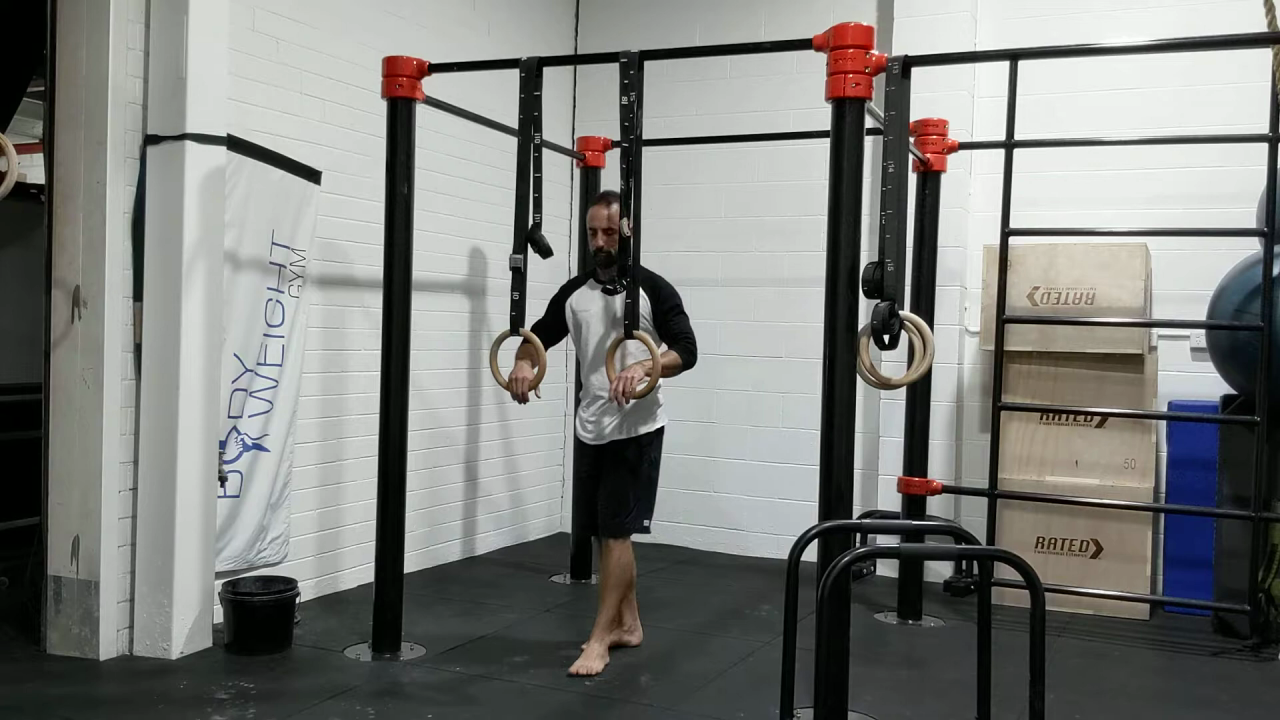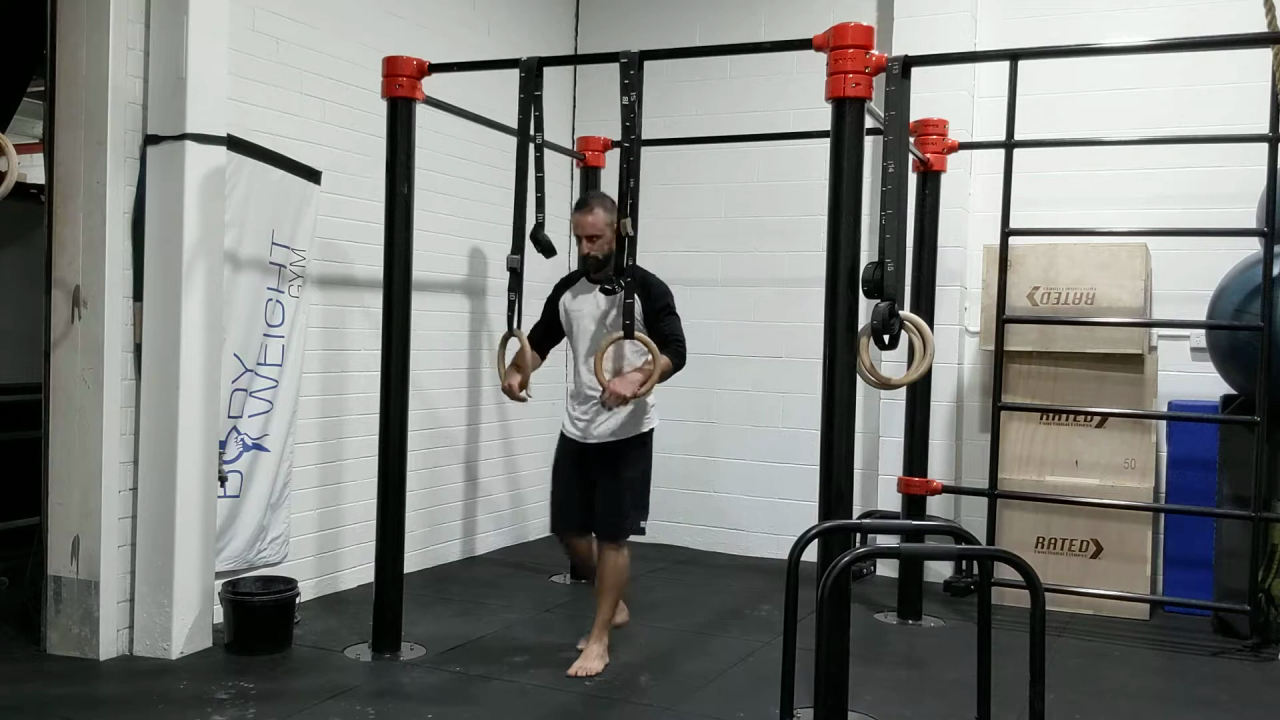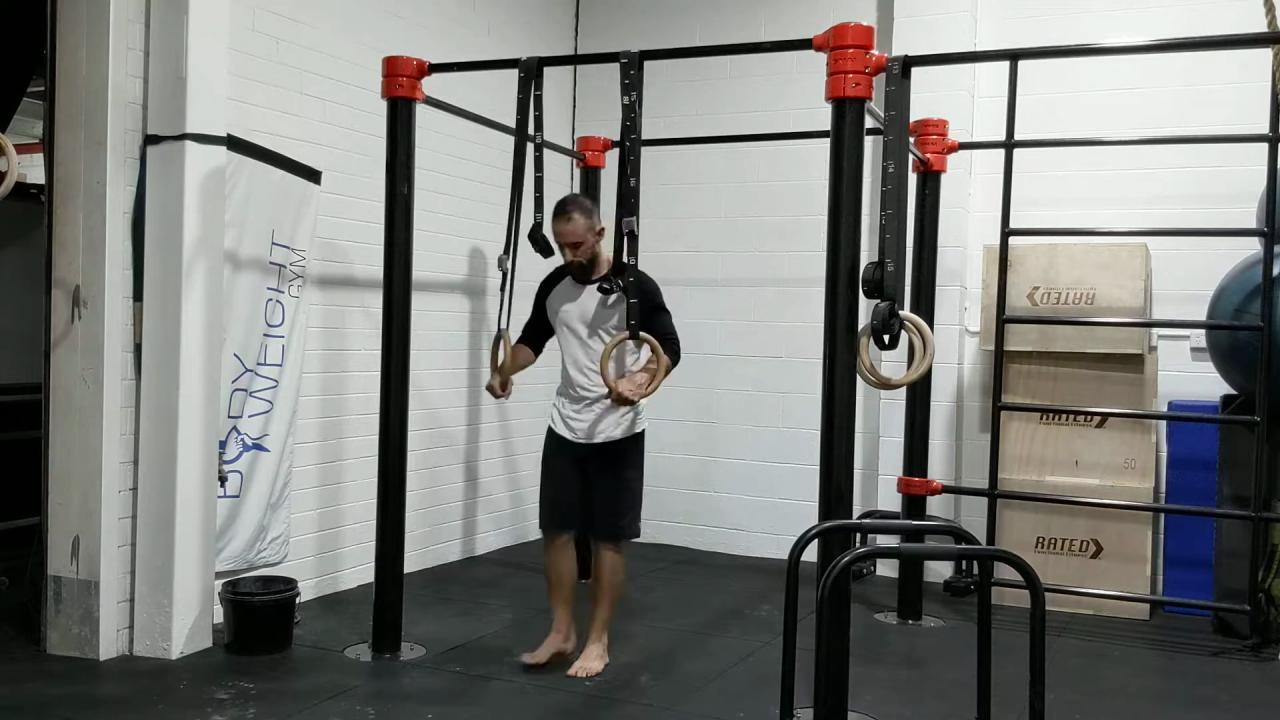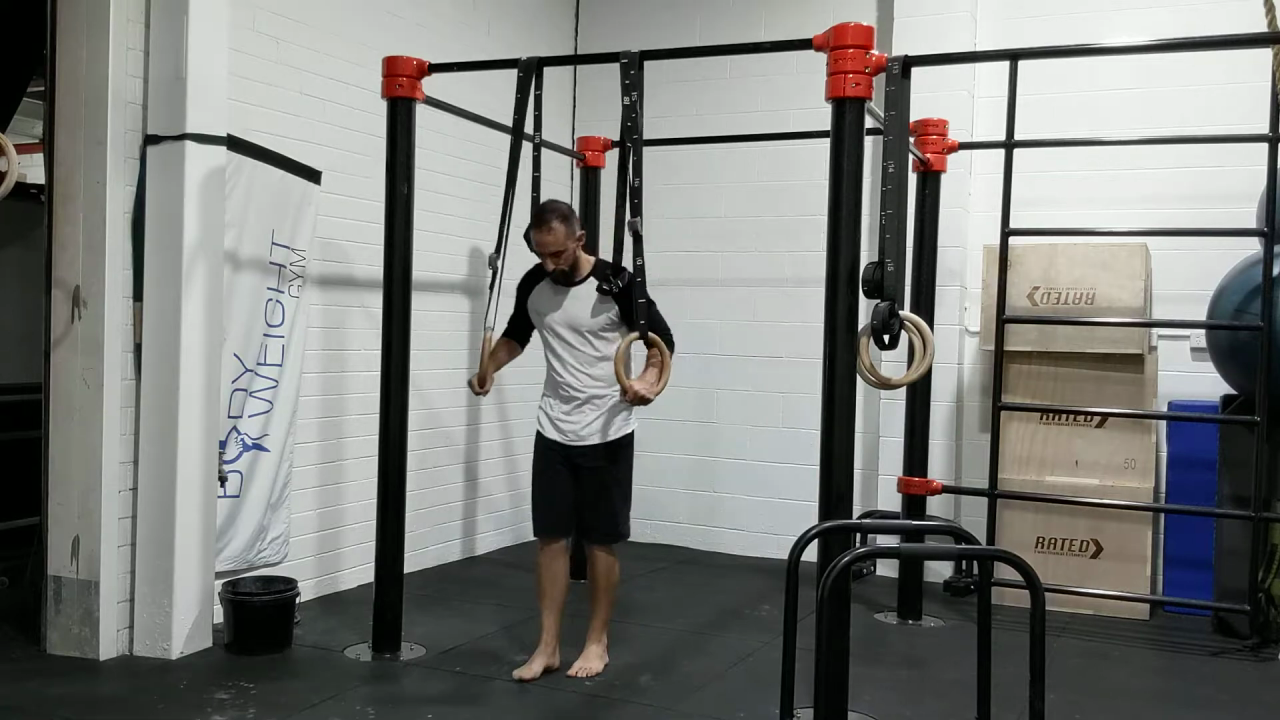
dt=0.2s
person 1, frame 1
left shoulder: (653, 290)
right shoulder: (574, 292)
left elbow: (686, 350)
right elbow: (539, 335)
left wrist: (643, 366)
right wrist: (523, 361)
left hip: (636, 430)
right hip: (590, 430)
left knee: (616, 532)
right knee: (605, 531)
left ankle: (599, 640)
right ankle: (627, 624)
person 1, frame 2
left shoulder: (646, 289)
right shoulder: (567, 290)
left elbow: (674, 351)
right elbow: (540, 340)
left wrist: (638, 376)
right wrist: (518, 370)
left hip: (625, 432)
right hip: (576, 430)
left knee: (613, 536)
right knee: (568, 528)
left ankle: (598, 640)
right ankle: (613, 606)
person 1, frame 3
left shoulder: (634, 287)
right shoulder: (553, 286)
left elbow: (667, 346)
right elbow: (533, 339)
left wrist: (641, 379)
right wrist: (505, 371)
left hip: (616, 432)
right hip: (564, 429)
left knee: (608, 539)
right knee: (556, 532)
left ankle: (598, 641)
right ankle: (561, 630)
person 1, frame 4
left shoulder: (616, 285)
right shoulder: (532, 285)
left elbow: (659, 336)
right elbow: (517, 333)
left wrist: (651, 377)
right wrist: (489, 370)
left hip: (606, 433)
right hip: (552, 431)
left knee: (600, 541)
right knee: (551, 537)
left ankle: (597, 641)
right ankle: (548, 645)
